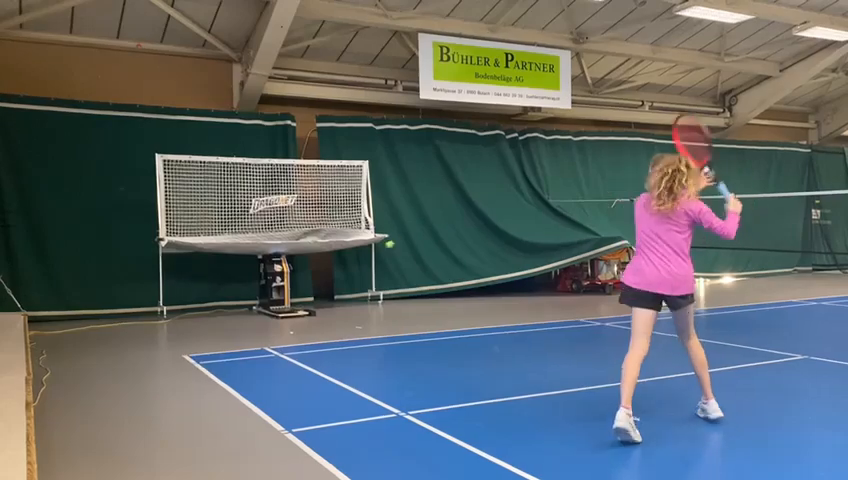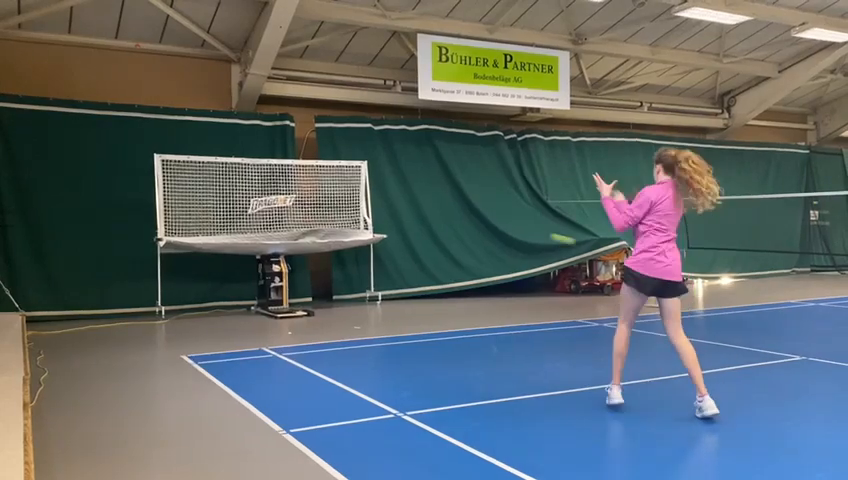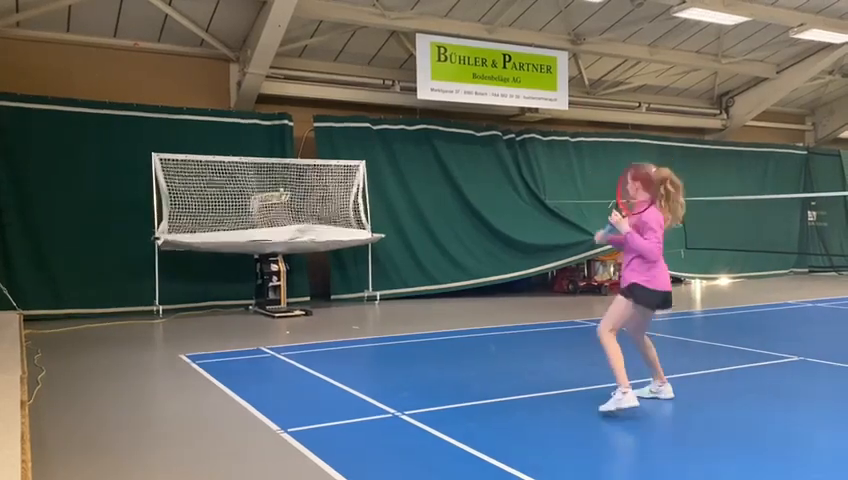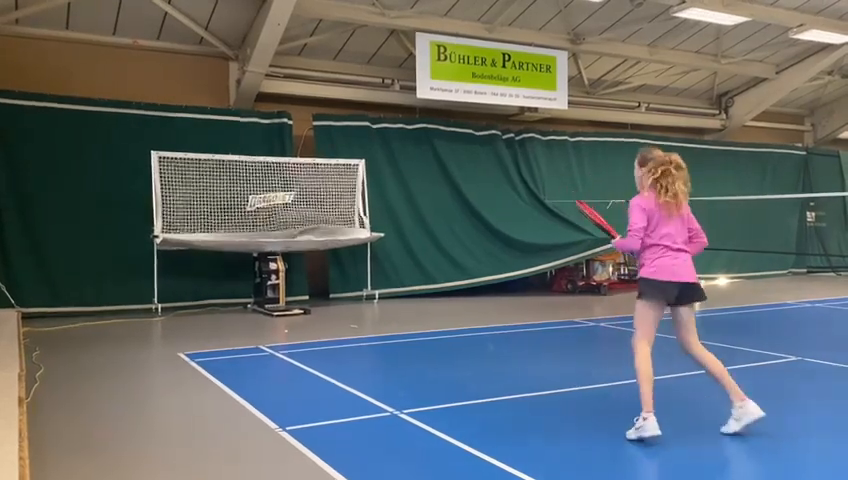
dt=0.5s
person 1, frame 1
left shoulder: (642, 202)
right shoulder: (691, 205)
right elbow: (727, 232)
right wrist: (733, 211)
left hip: (641, 282)
right hip: (678, 283)
left knee: (638, 350)
right knee: (689, 338)
left ankle: (625, 413)
right ankle: (709, 401)
person 1, frame 2
left shoulder: (650, 193)
right shoulder: (680, 196)
left elbow: (622, 224)
left wrist: (606, 196)
right wrist: (624, 204)
left hip: (643, 268)
right hip: (670, 272)
left knee: (624, 326)
right knee: (677, 335)
left ankle: (616, 388)
right ankle: (703, 398)
person 1, frame 3
left shoulder: (650, 214)
right shoulder: (644, 212)
left elbow: (653, 254)
right elbow: (627, 241)
left wrist: (624, 230)
right wrist: (609, 236)
left hip: (645, 285)
right hip: (651, 285)
left knee: (605, 331)
right knee: (637, 333)
left ankle: (624, 391)
right ankle: (660, 383)
person 1, frame 4
left shoulder: (640, 202)
right shoulder: (678, 201)
left elbow: (634, 243)
right elbow: (700, 241)
left wrist: (617, 243)
left hip: (657, 277)
right hip: (685, 277)
left knee: (641, 346)
right knee: (692, 346)
left ankle: (647, 418)
right ankle: (742, 404)
